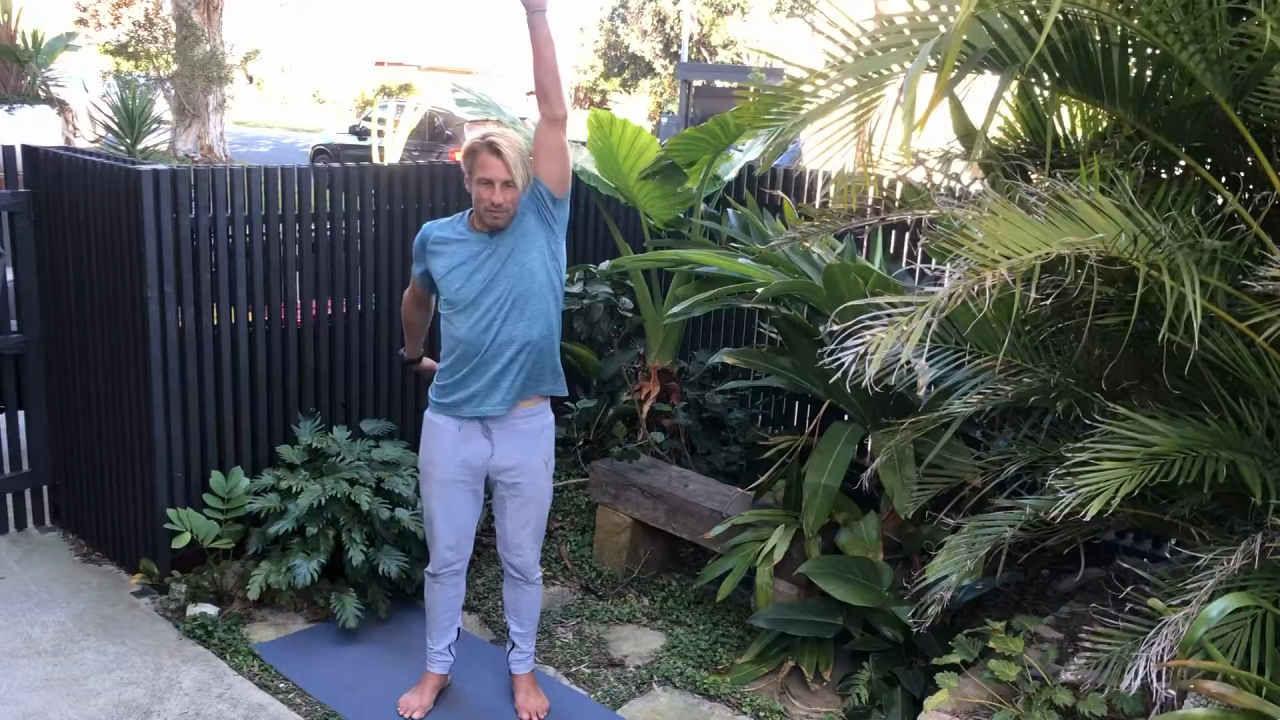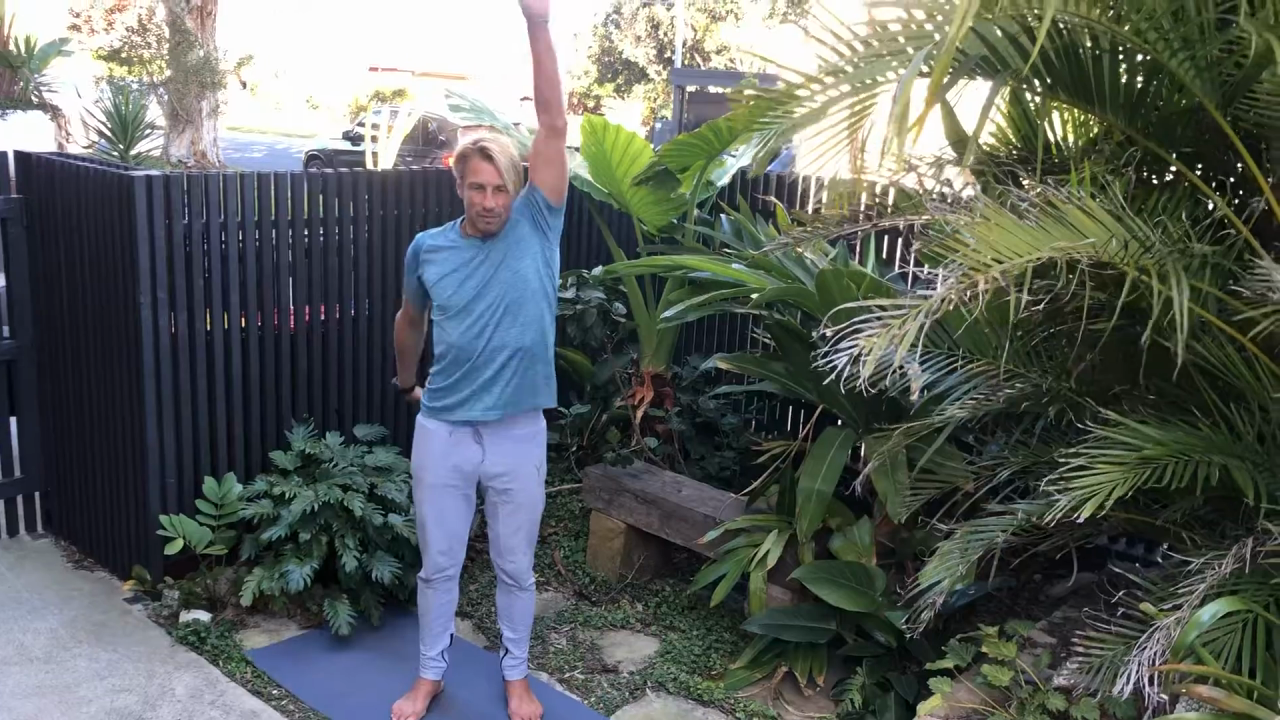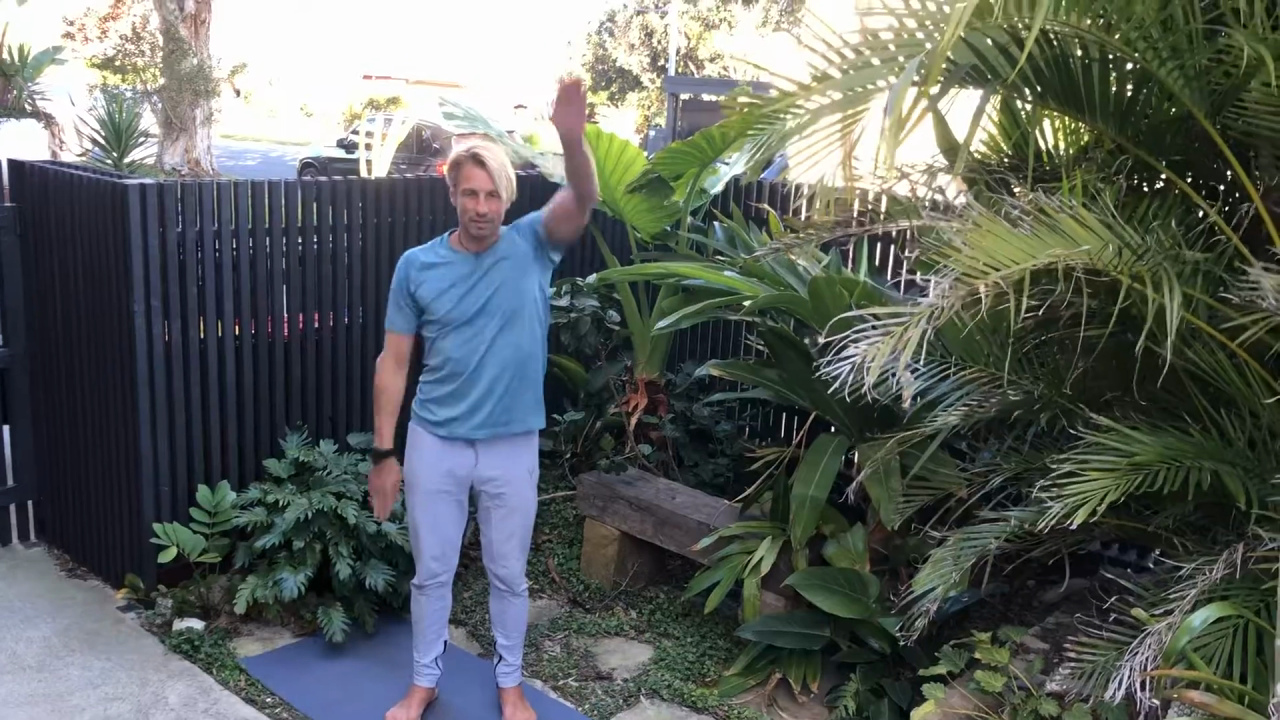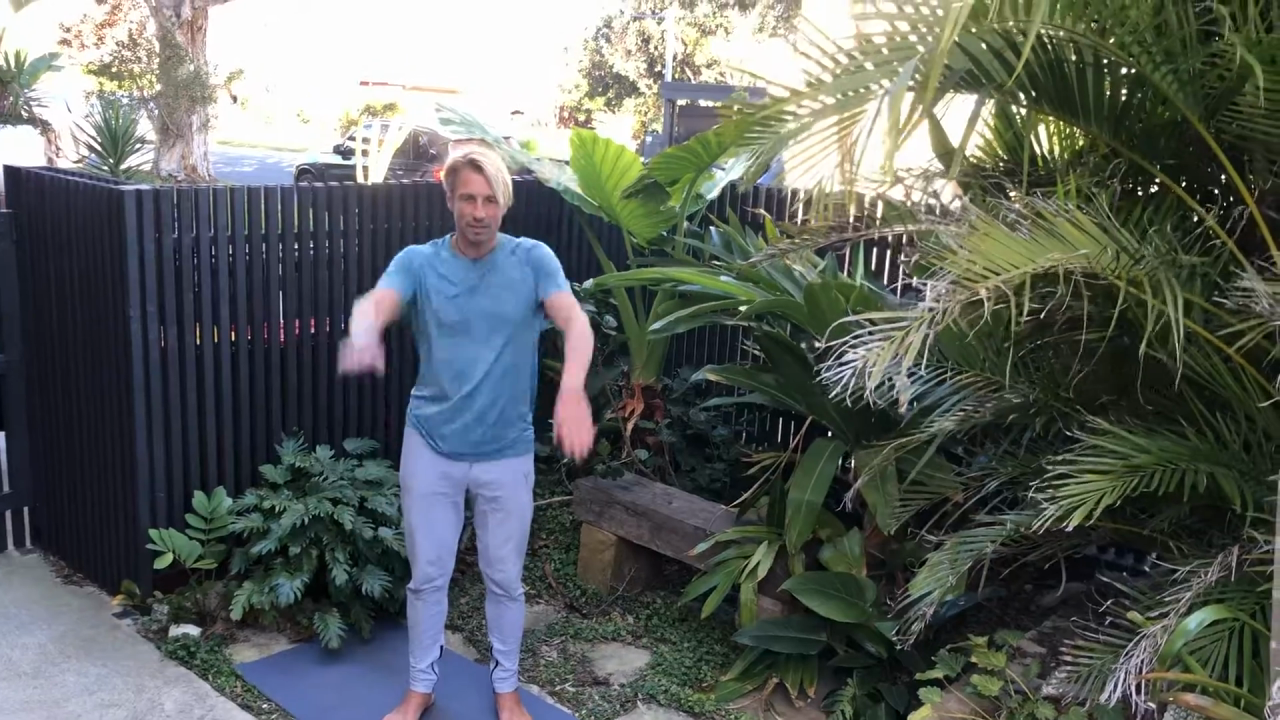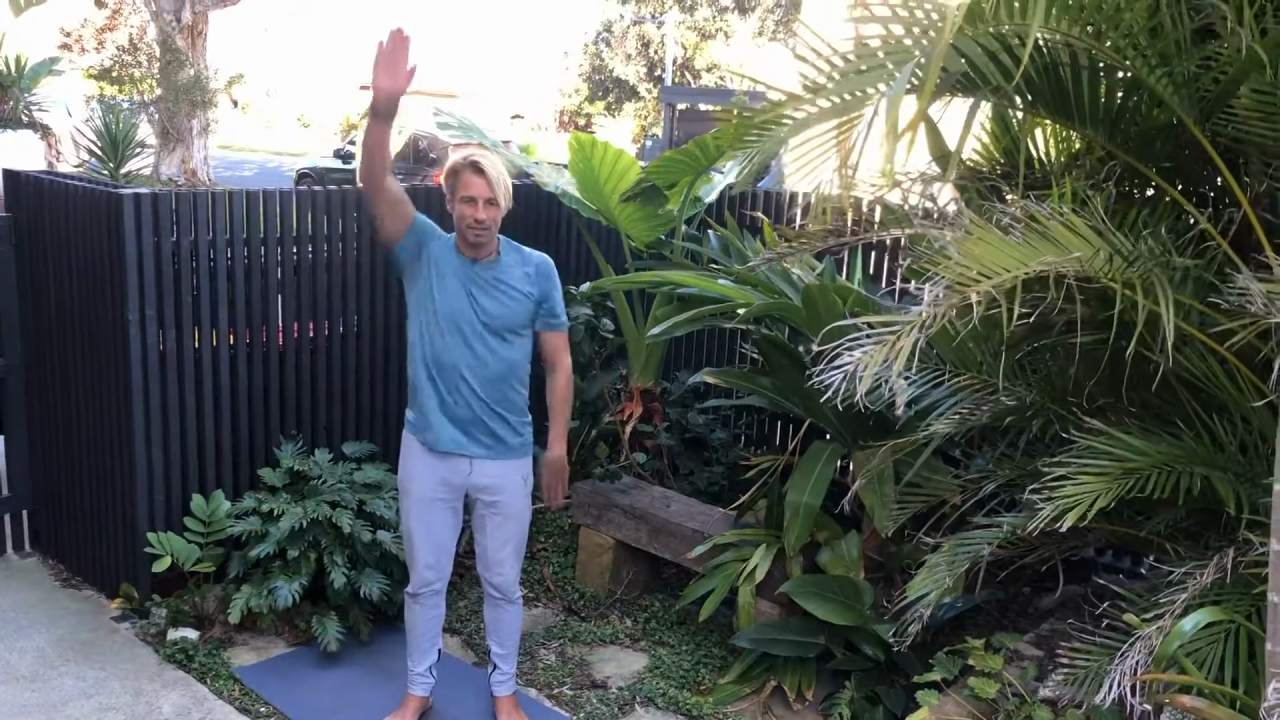
dt=0.2s
person 1, frame 1
left shoulder: (544, 222)
right shoulder: (434, 238)
left elbow: (554, 115)
right wrist: (414, 356)
left hip: (525, 426)
right hip: (450, 425)
left knee: (522, 562)
right knee: (446, 560)
person 1, frame 2
left shoulder: (537, 228)
right shoulder: (426, 248)
left elbow: (554, 128)
right elbow: (408, 321)
right wrist: (405, 377)
left hip: (518, 433)
right hip: (441, 431)
left knee: (514, 567)
right knee: (438, 565)
person 1, frame 3
left shoulder: (532, 245)
right shoulder: (417, 265)
left elbow: (579, 197)
right elbow: (392, 361)
left wrist: (572, 140)
right wrist: (385, 453)
left hip: (511, 446)
right hip: (435, 445)
left knee: (508, 574)
right knee: (431, 574)
person 1, frame 4
left shoulder: (534, 260)
right shoulder: (418, 263)
left elbow: (575, 323)
right elbow: (375, 304)
left wrist: (571, 389)
right wrist: (361, 335)
left hip: (507, 452)
right hip: (430, 447)
left knee: (504, 580)
right knee: (427, 578)
person 1, frame 5
left shoulder: (536, 270)
right shoulder: (423, 254)
left elbow: (558, 362)
right elbow: (376, 185)
left wrist: (558, 447)
right wrist: (384, 106)
left hip: (507, 458)
right hip: (429, 452)
left knee: (502, 584)
right knee: (426, 581)
